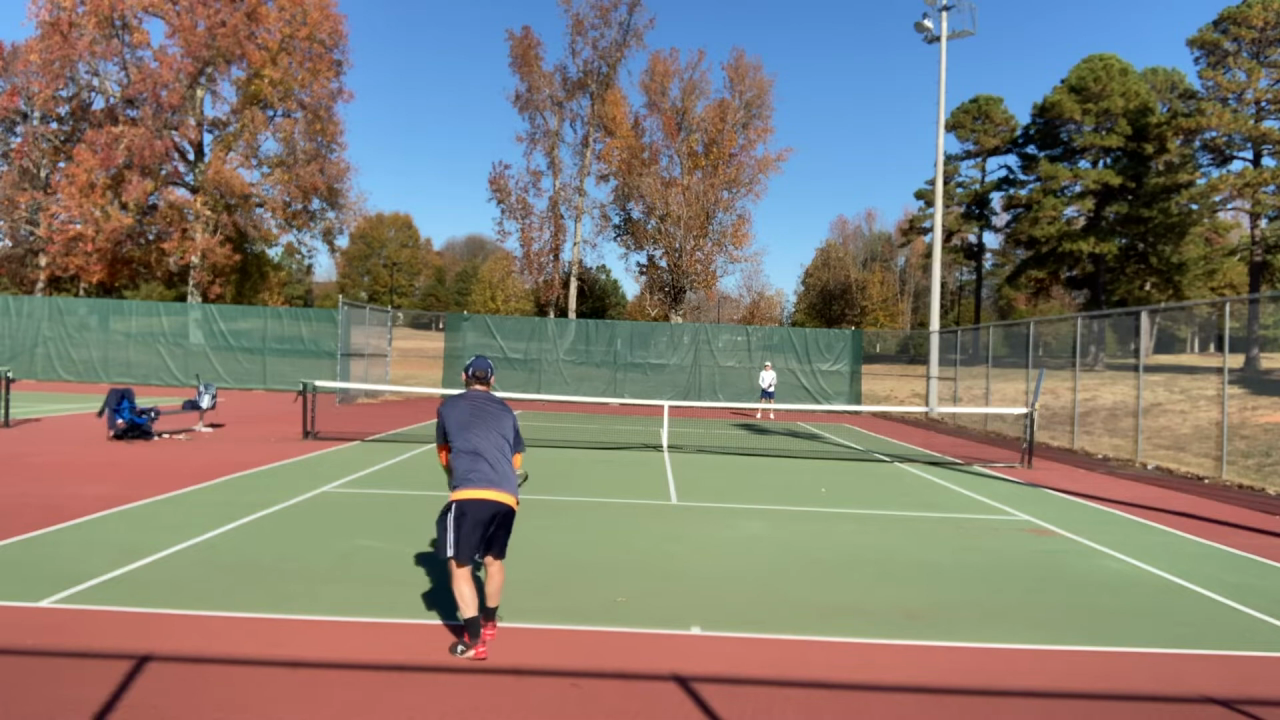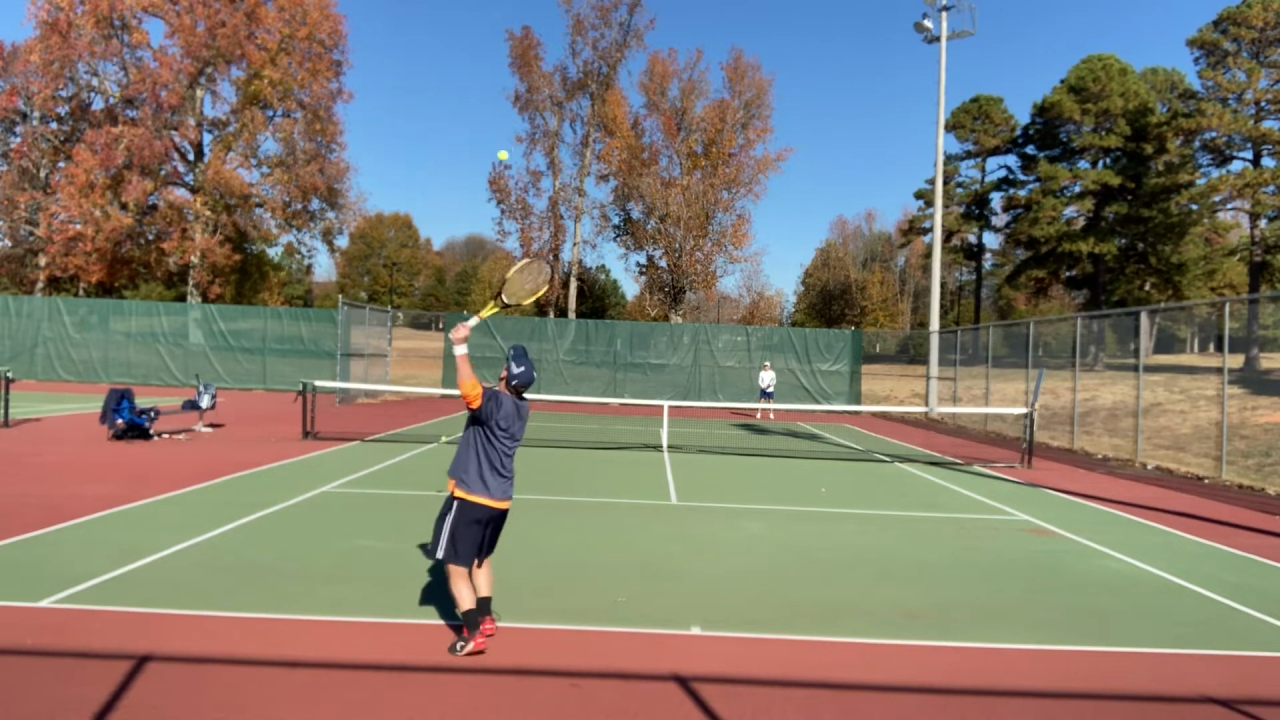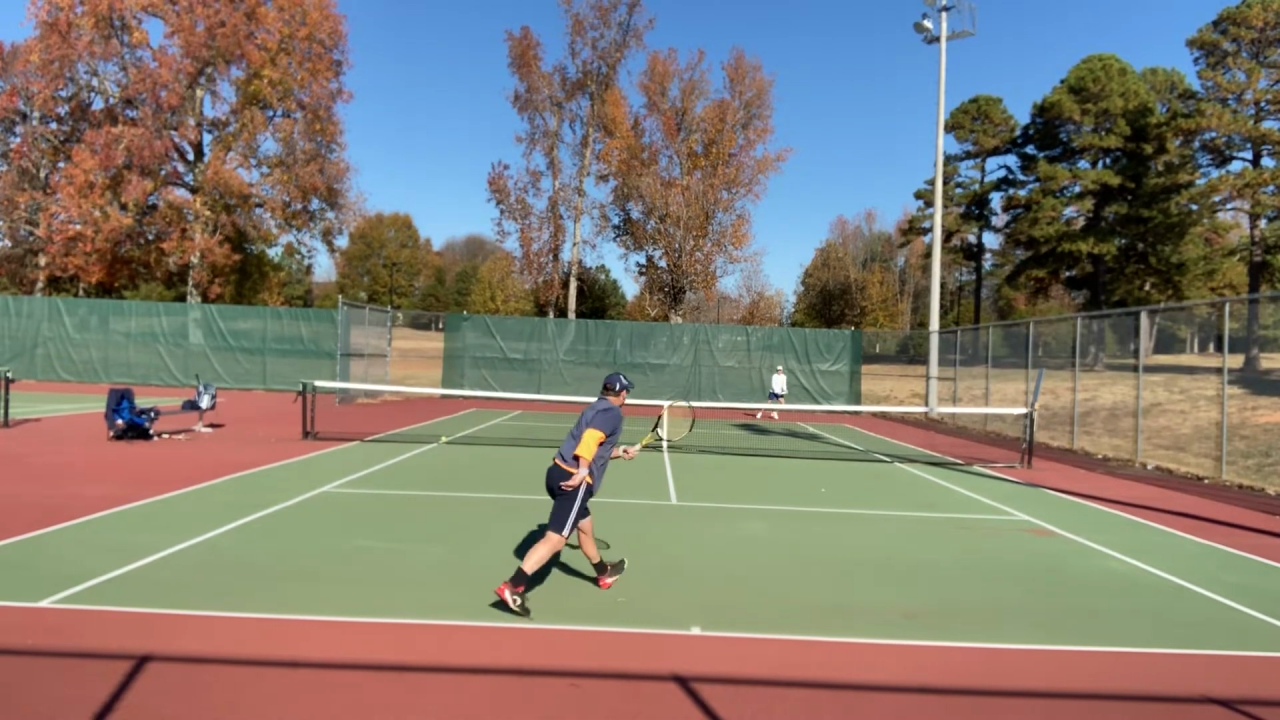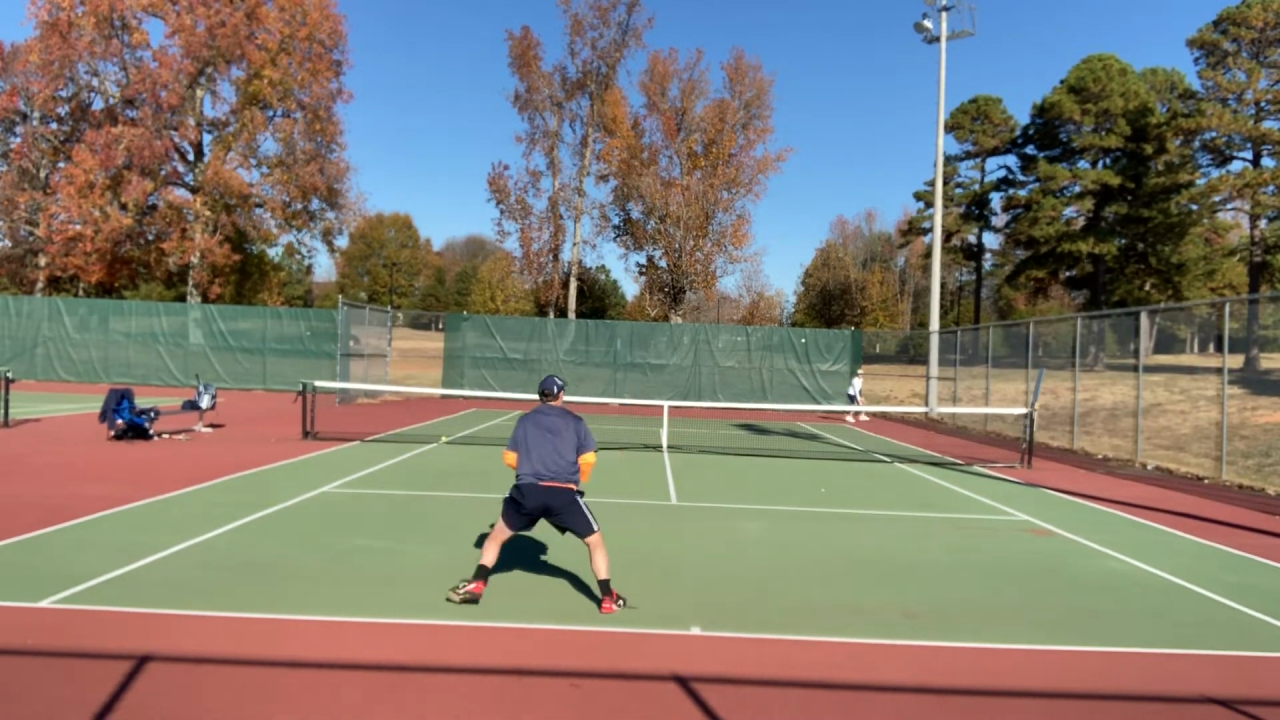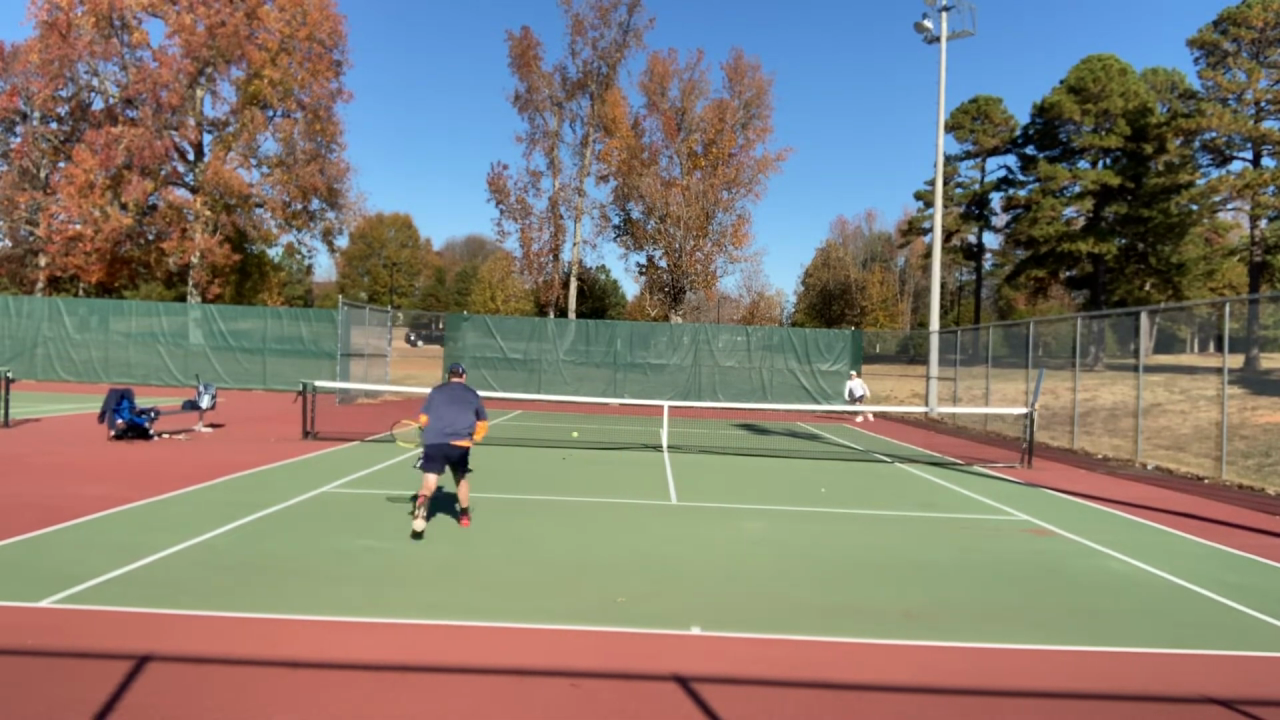
dt=1s
person 1, frame 1
left shoulder: (447, 407)
right shoulder: (505, 411)
left elbow: (444, 454)
left hip: (469, 496)
right hip: (506, 497)
left knee: (459, 567)
right knee: (494, 560)
left ankle: (474, 639)
right ankle: (489, 622)
person 1, frame 2
left shoulder: (495, 404)
right shoulder: (521, 407)
left elbow: (470, 389)
left wrist: (460, 346)
left hip: (470, 497)
right hip: (499, 500)
left knee: (456, 568)
right knee: (481, 560)
left ankle: (473, 633)
right ankle: (485, 618)
person 1, frame 3
left shoulder: (594, 408)
right shoulder: (613, 414)
right elbow: (591, 438)
left wrist: (622, 451)
right wrist: (582, 472)
left hip: (559, 472)
right hip: (573, 480)
left knee: (586, 526)
right knee: (555, 539)
left ankle: (604, 573)
right ankle: (513, 587)
person 1, frame 4
left shoulder: (525, 420)
right shoulder: (575, 421)
left elbow: (510, 458)
right elbow: (588, 460)
right wrist: (577, 479)
left hip: (527, 490)
right hip: (563, 492)
left knee: (496, 537)
right knee: (595, 542)
left ankle: (476, 584)
right ankle: (608, 598)
person 1, frame 5
left shoulder: (436, 391)
right shoulder: (473, 396)
left elbow: (423, 420)
right elbow: (482, 424)
right wrist: (472, 439)
left hip: (434, 444)
right hip: (459, 445)
left knee: (429, 485)
right knee: (461, 478)
left ankle: (423, 503)
right ankle: (464, 515)
